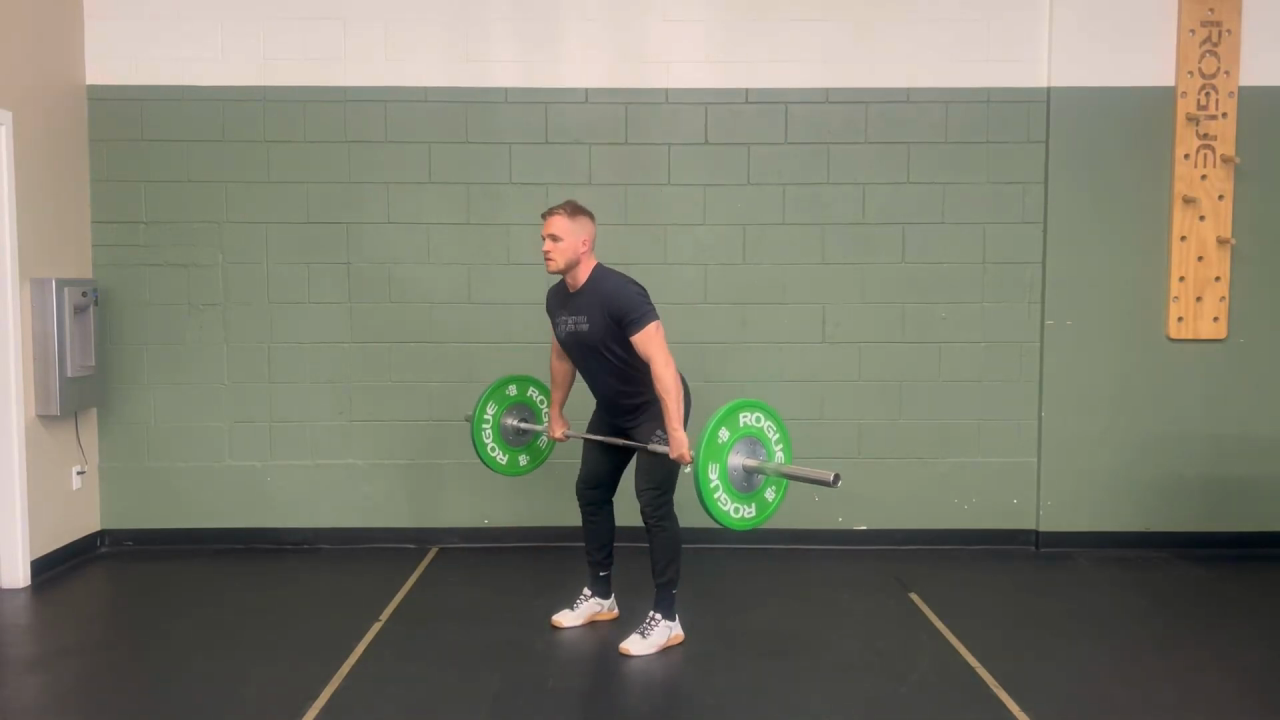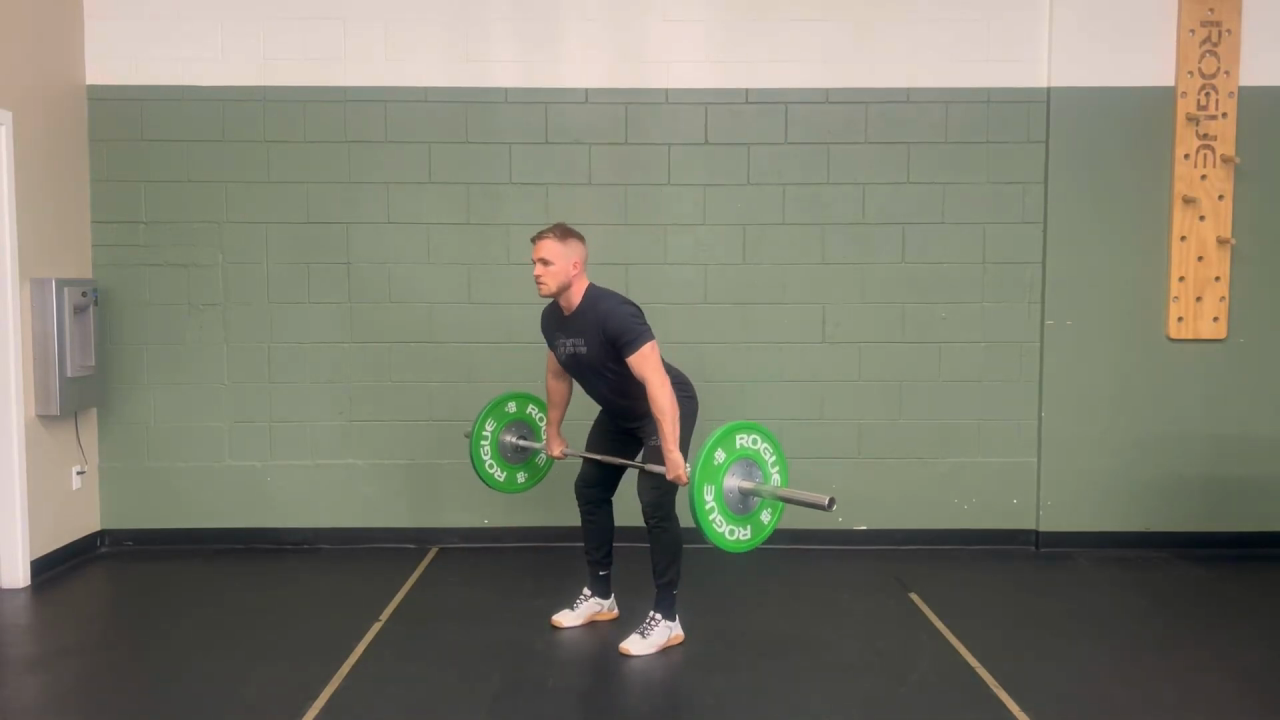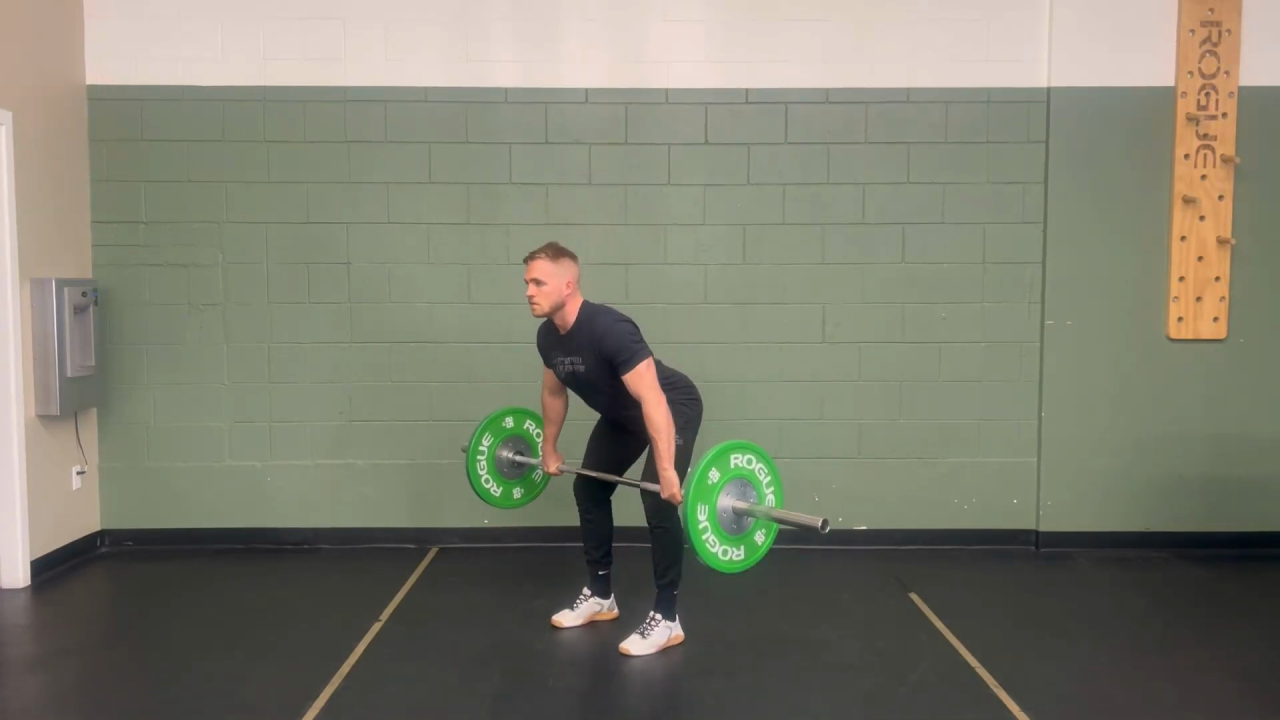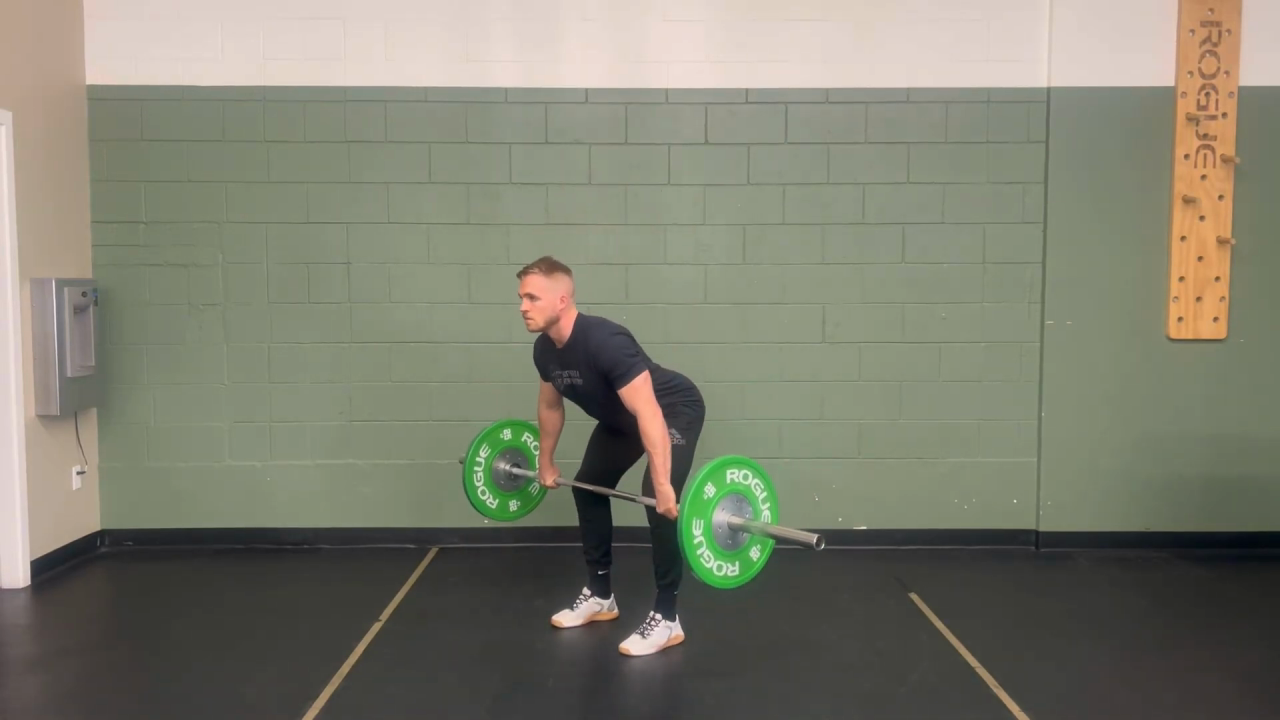
dt=0.2s
person 1, frame 1
left shoulder: (619, 292)
right shoulder: (557, 298)
left elbow: (661, 362)
right elbow: (562, 357)
left wrist: (676, 431)
right wrist: (555, 412)
left hip: (654, 409)
right hip: (612, 411)
left knee: (653, 503)
right knee: (591, 492)
left ankle: (666, 618)
right ankle: (599, 595)
person 1, frame 2
left shoulder: (613, 312)
right shoulder: (552, 319)
left elbow: (657, 382)
right elbow: (558, 376)
left wrist: (672, 452)
right wrist: (553, 432)
left hip: (666, 407)
right hip: (619, 411)
left knee: (655, 500)
right knee: (590, 489)
left ankle: (666, 618)
right ankle: (599, 596)
person 1, frame 3
left shoulder: (609, 329)
right shoulder: (548, 337)
left elbow: (653, 400)
right elbow: (554, 393)
left wrist: (667, 472)
right wrist: (549, 449)
left hip: (673, 406)
right hip: (620, 415)
left knee: (658, 501)
right knee: (588, 488)
left ankle: (666, 618)
right ankle: (599, 595)
person 1, frame 4
left shoulder: (605, 342)
right shoulder: (545, 350)
left elbow: (649, 414)
right elbow: (550, 406)
left wrist: (663, 485)
right wrist: (545, 462)
left hip: (675, 409)
right hip: (620, 418)
left knee: (658, 503)
right knee: (587, 488)
left ankle: (666, 618)
right ankle: (599, 595)
